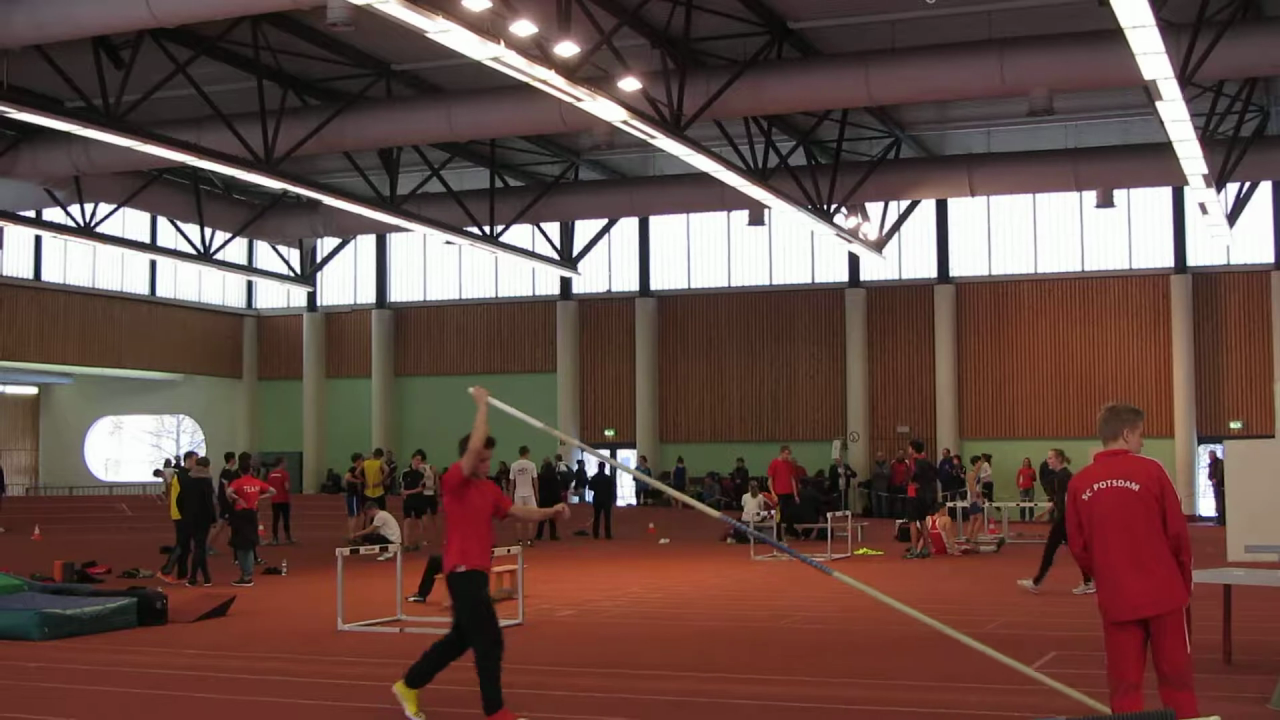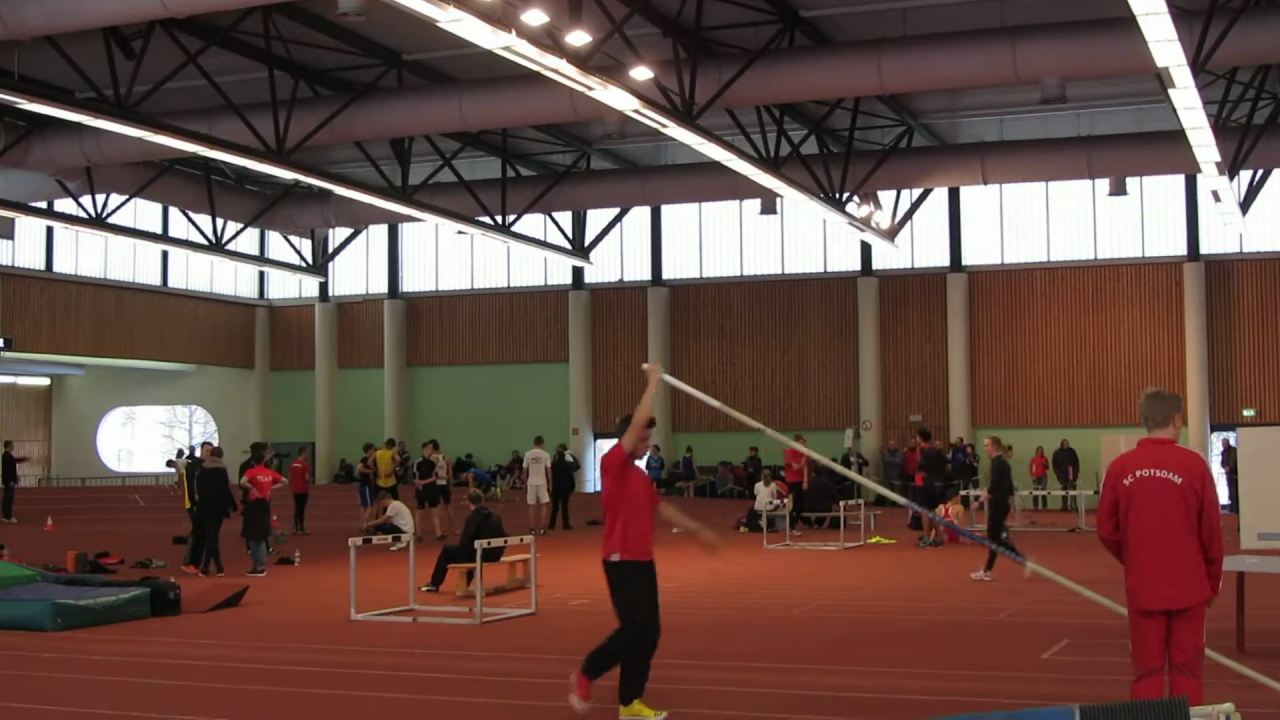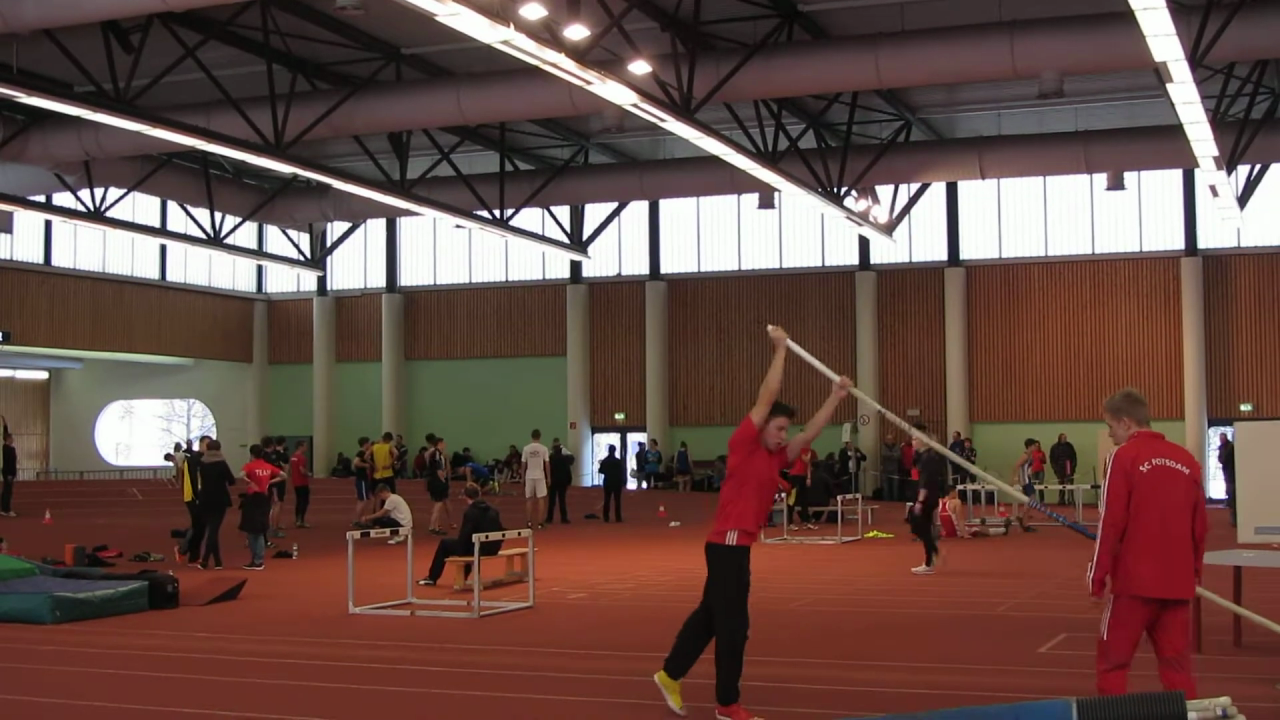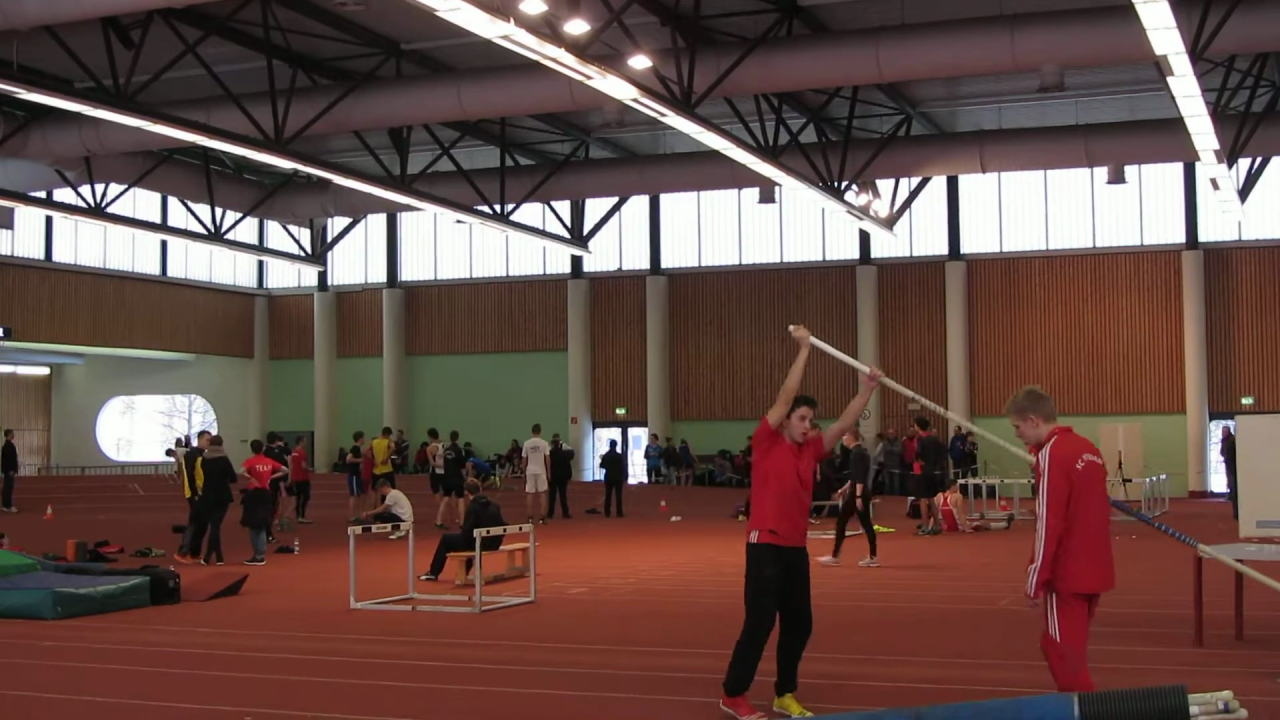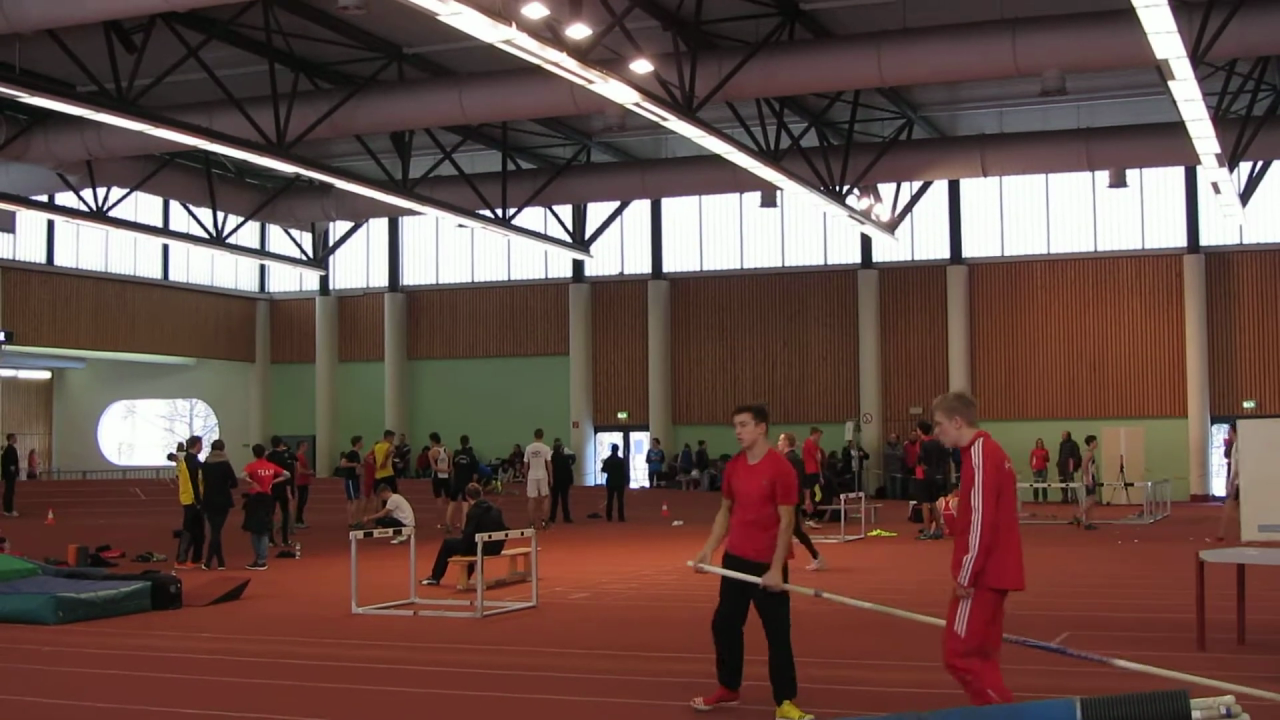
dt=0.7s
person 1, frame 1
left shoulder: (488, 488)
right shoulder: (453, 482)
left elbow: (518, 512)
right elbow: (473, 447)
left wrist: (551, 511)
right wrist: (482, 405)
left hip: (477, 573)
right hip: (463, 573)
left knee: (459, 640)
right knee: (490, 641)
left ankle: (408, 686)
person 1, frame 2
left shoulder: (639, 474)
right shoulder: (612, 464)
left elbow: (662, 508)
right elbow: (638, 423)
left wrist: (699, 530)
right wrist: (652, 382)
left hip: (643, 562)
right hip: (620, 561)
left knee: (650, 632)
right knee: (636, 630)
right ankle: (583, 673)
person 1, frame 3
left shoulder: (776, 457)
right shoulder: (743, 444)
left elbow: (810, 433)
right elbow: (765, 399)
left wrist: (836, 397)
right wrist: (780, 349)
left hip: (736, 545)
right hip: (727, 544)
left knee: (710, 616)
right knee: (733, 626)
left ankle: (670, 674)
person 1, frame 4
left shoulder: (810, 449)
right shoulder: (766, 442)
left elbow: (843, 424)
right elbow: (785, 398)
left wrist: (867, 388)
right wrist: (803, 349)
left hip: (796, 548)
right hip: (765, 546)
left knee: (799, 624)
right knee: (759, 623)
person 1, frame 5
left shoulder: (781, 468)
right shoulder: (733, 467)
left elbow: (786, 521)
left wrist: (777, 568)
right wrist: (708, 549)
left hip: (768, 563)
right hip: (735, 558)
left knee: (778, 633)
right knee: (724, 624)
right ankle: (728, 687)
person 2, frame 1
left shoulder: (1078, 484)
right shoulder: (1151, 470)
left elbow: (1078, 547)
right elbow: (1177, 532)
right wrist: (1185, 581)
left hip: (1116, 599)
right hip: (1163, 593)
left knee: (1124, 685)
right knee: (1176, 677)
person 2, frame 2
left shoulder: (1120, 467)
right shoulder: (1194, 464)
left elbow: (1106, 530)
right elbow: (1211, 530)
right wrist: (1213, 580)
left hip: (1143, 587)
right hip: (1188, 586)
left knee: (1146, 671)
right knee: (1187, 670)
person 2, frame 3
left shoulder: (1124, 456)
right shoulder: (1186, 459)
left elbow: (1111, 521)
right elbow: (1199, 525)
left wrist: (1097, 576)
right wrist: (1193, 573)
left hip: (1135, 579)
right hip: (1177, 579)
left knee: (1113, 661)
right knee: (1176, 664)
person 2, frame 4
left shoulder: (1051, 454)
right shoulder: (1087, 449)
left elbow: (1049, 522)
left wrist: (1034, 580)
left hip: (1067, 574)
right hip: (1092, 568)
left knee: (1066, 657)
right knee: (1063, 650)
person 2, frame 5
left shoulder: (979, 453)
right shoulder: (991, 452)
left elbow: (981, 519)
left wrist: (966, 573)
right wrist: (969, 571)
left hip: (983, 574)
right hip: (995, 571)
left knee: (957, 652)
right knee: (981, 653)
